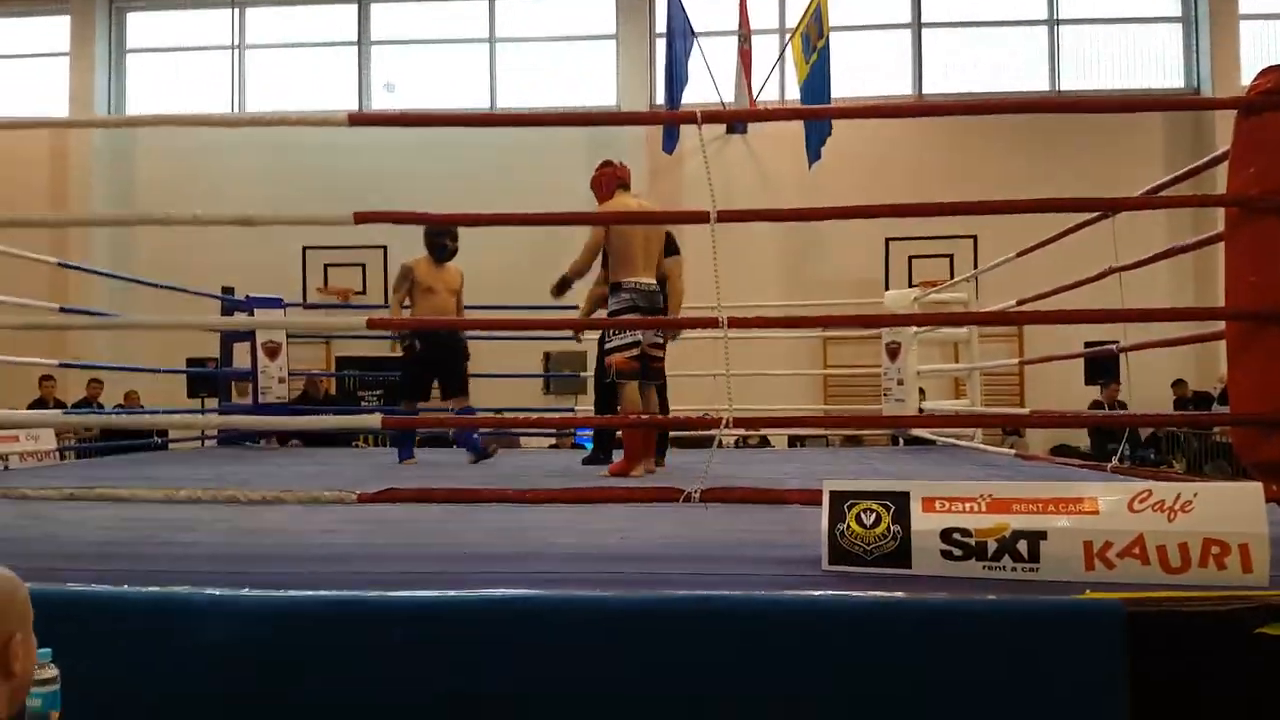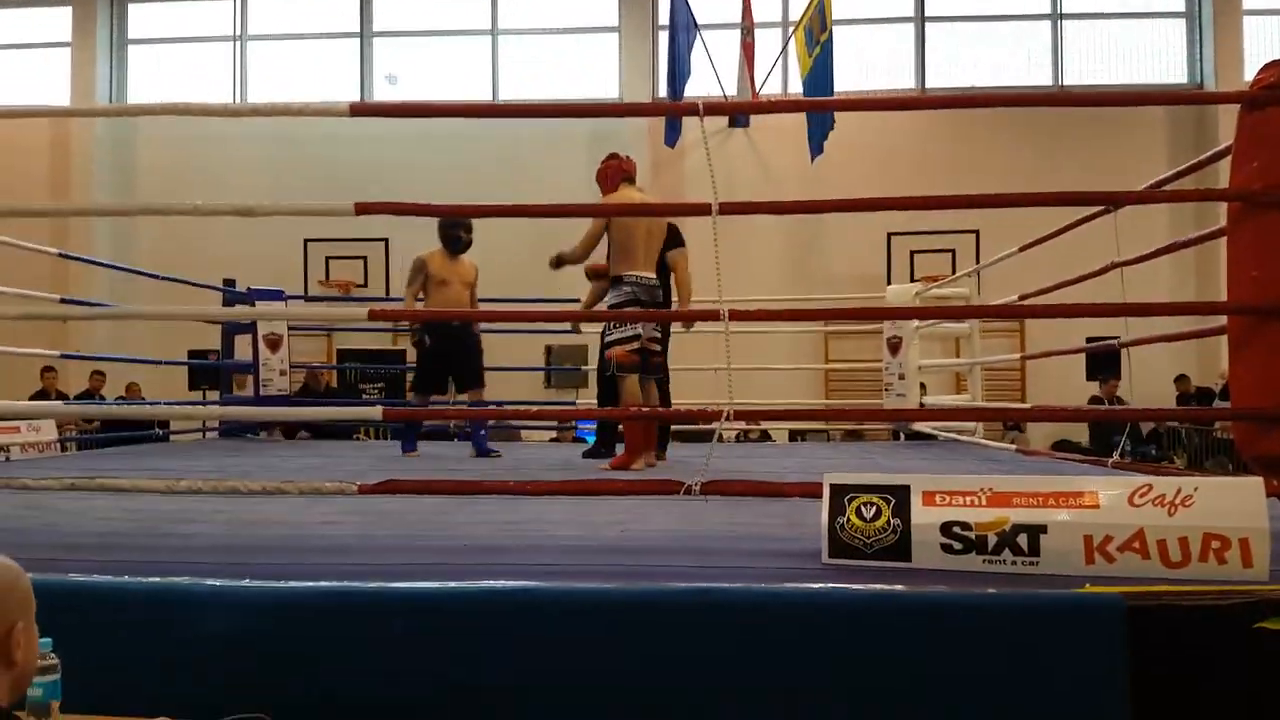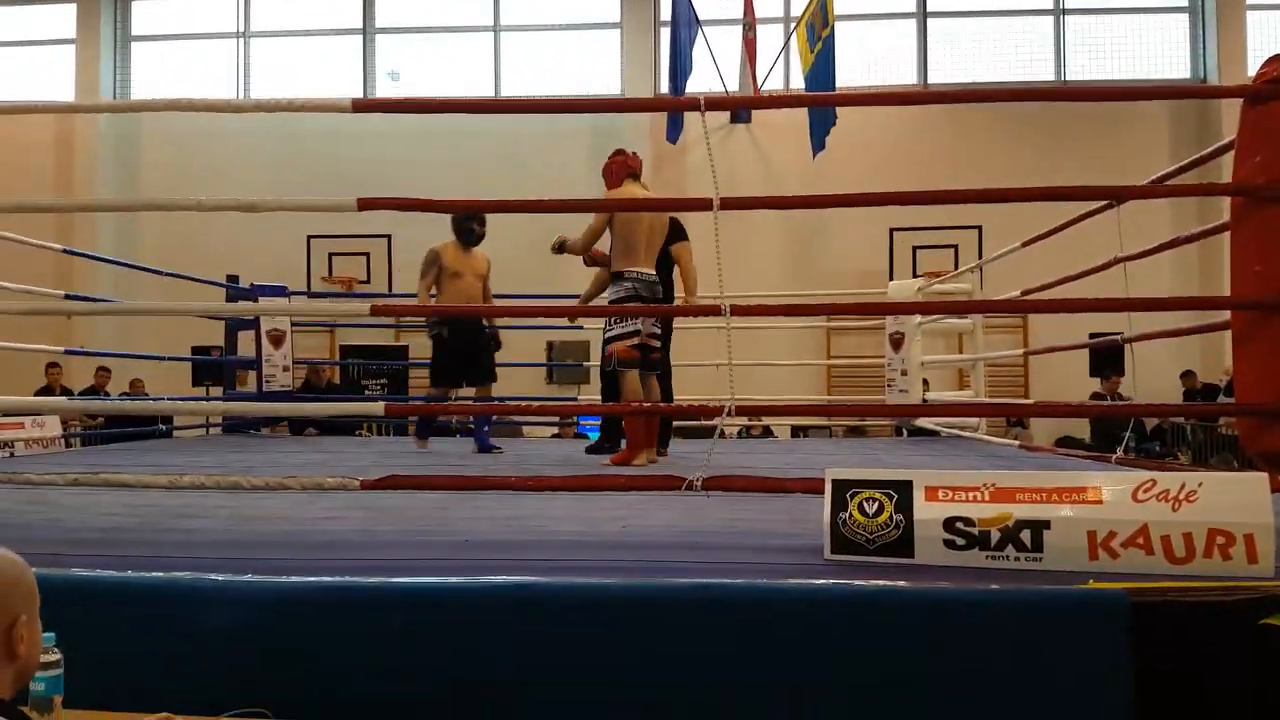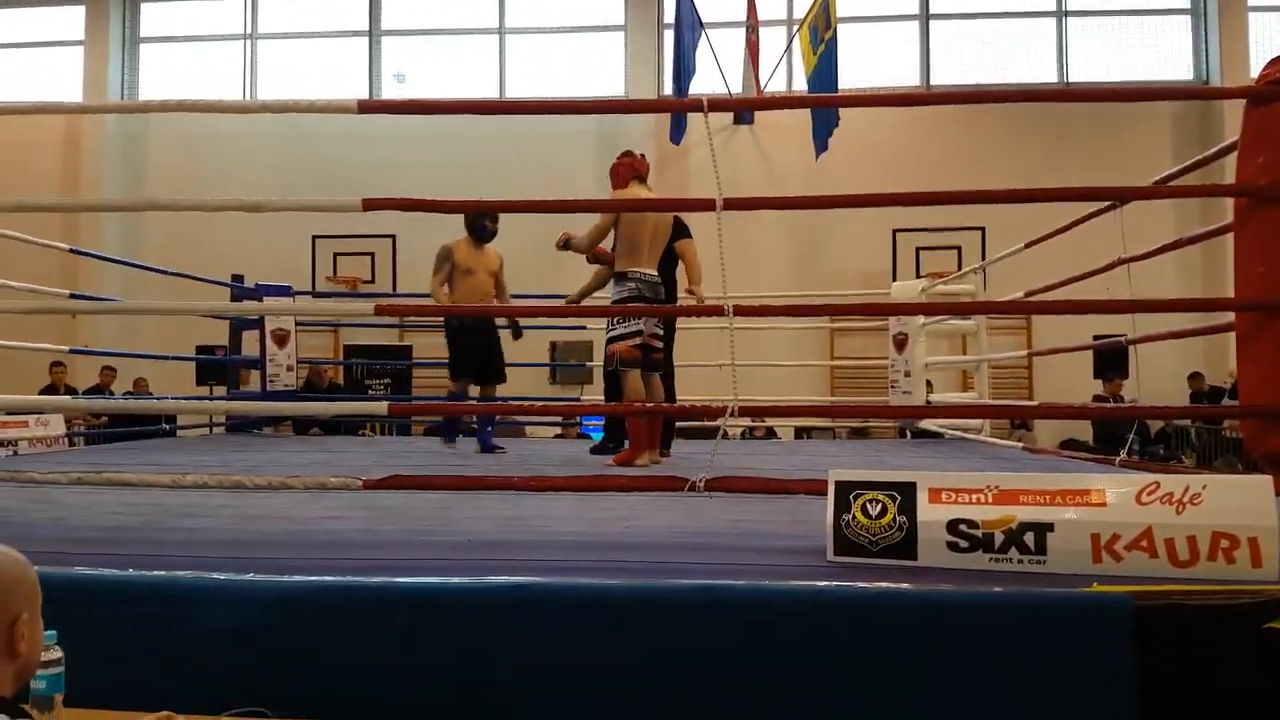
dt=0.1s
person 1, frame 1
left shoulder: (609, 211)
right shoulder: (654, 212)
left elbow: (585, 262)
left wrist: (564, 281)
left hip: (625, 297)
right hip: (653, 296)
left knee: (626, 379)
right knee: (648, 381)
left ankle: (632, 459)
right ankle: (647, 456)
person 1, frame 2
left shoulder: (611, 202)
left elbow: (583, 252)
left wrist: (561, 258)
left hip: (624, 290)
right hip: (653, 289)
left knee: (627, 372)
right knee: (648, 374)
left ankle: (633, 453)
right ankle: (648, 449)
person 1, frame 3
left shoulder: (617, 198)
left elbow: (585, 244)
left wrist: (562, 244)
left hip: (627, 287)
right hip: (651, 285)
left knee: (626, 367)
right knee: (647, 370)
left ankle: (636, 449)
right ankle: (649, 446)
person 1, frame 4
left shoulder: (621, 198)
right shoulder: (664, 207)
left elbow: (589, 243)
left wrist: (568, 241)
left hip: (629, 286)
right hip: (655, 286)
left knee: (629, 366)
right knee: (651, 369)
left ankle: (638, 448)
right ankle: (653, 447)
person 2, frame 1
left shoulder: (660, 238)
left elbow: (673, 278)
right elbow: (601, 284)
left wrist: (672, 316)
right wrist: (583, 316)
right knee: (604, 384)
left ankle: (657, 450)
right ankle: (602, 449)
person 2, frame 2
left shoulder: (665, 230)
left elbow: (680, 269)
right elbow: (605, 277)
left wrist: (684, 306)
right wrist: (585, 307)
left knee: (655, 379)
right knee: (607, 377)
left ankle: (658, 444)
right ankle: (604, 442)
person 2, frame 3
left shoulder: (668, 225)
left elbow: (685, 261)
right elbow: (606, 270)
left wrist: (690, 293)
right wrist: (584, 299)
left knee: (657, 374)
right knee: (610, 373)
left ankle: (660, 440)
right ankle: (609, 437)
person 2, frame 4
left shoulder: (671, 224)
left elbow: (690, 256)
right elbow: (607, 267)
left wrist: (695, 285)
right wrist: (581, 294)
left knee: (660, 375)
right knee: (614, 373)
left ankle: (662, 440)
right ankle: (613, 437)
person 3, frame 1
left shoulder: (457, 273)
right shoulder: (411, 269)
right elbow: (396, 304)
left wrist: (463, 340)
right wrist: (404, 333)
left hip: (449, 337)
right hip: (422, 337)
left knee: (461, 395)
right knee: (411, 398)
left ankle: (476, 447)
right ankle: (404, 451)
person 3, frame 2
left shoulder: (471, 267)
right shoulder: (425, 262)
right elbow: (409, 298)
left wrist: (476, 334)
right wrist: (415, 327)
left hip: (463, 331)
right hip: (435, 329)
left knee: (476, 388)
right knee: (423, 392)
left ankle: (480, 444)
right ankle: (408, 443)
person 3, frame 3
left shoulder: (484, 260)
right shoulder: (438, 254)
right elbow: (423, 291)
left wrist: (492, 327)
right wrist: (433, 320)
left hip: (476, 324)
right hip: (448, 324)
left knee: (484, 383)
right knee: (442, 383)
left ankle: (482, 438)
right ankle: (423, 432)
person 3, frame 4
left shoulder: (496, 256)
right shoulder: (451, 250)
left elbow: (501, 292)
right elbow: (436, 287)
left wrist: (512, 318)
left hip: (487, 322)
right hip: (461, 321)
left knee: (491, 383)
right knee: (462, 378)
left ankle: (486, 439)
right ankle: (449, 431)
